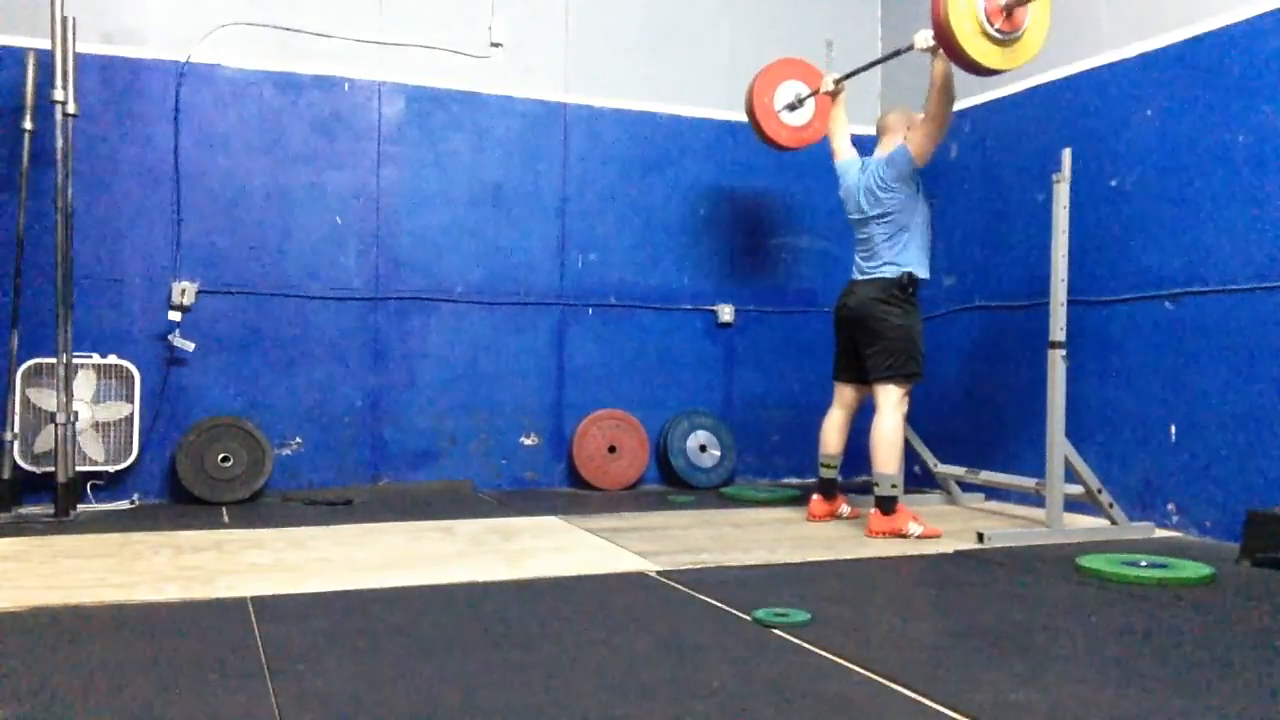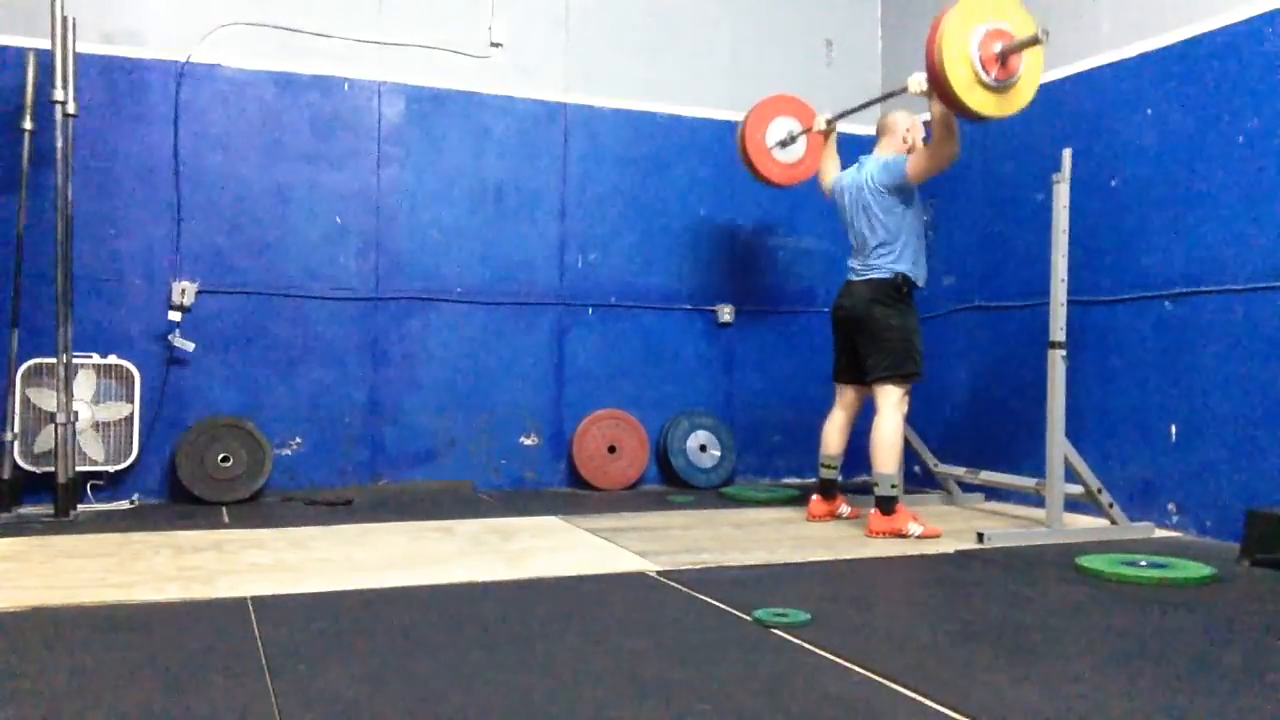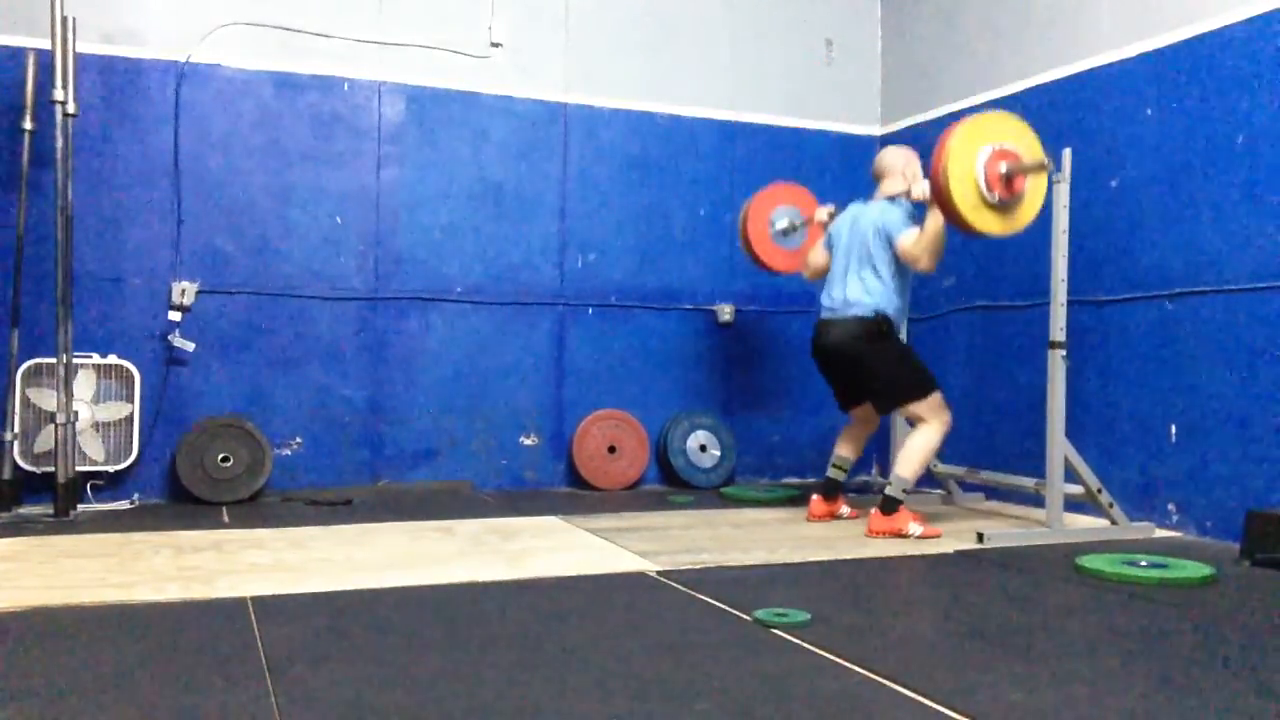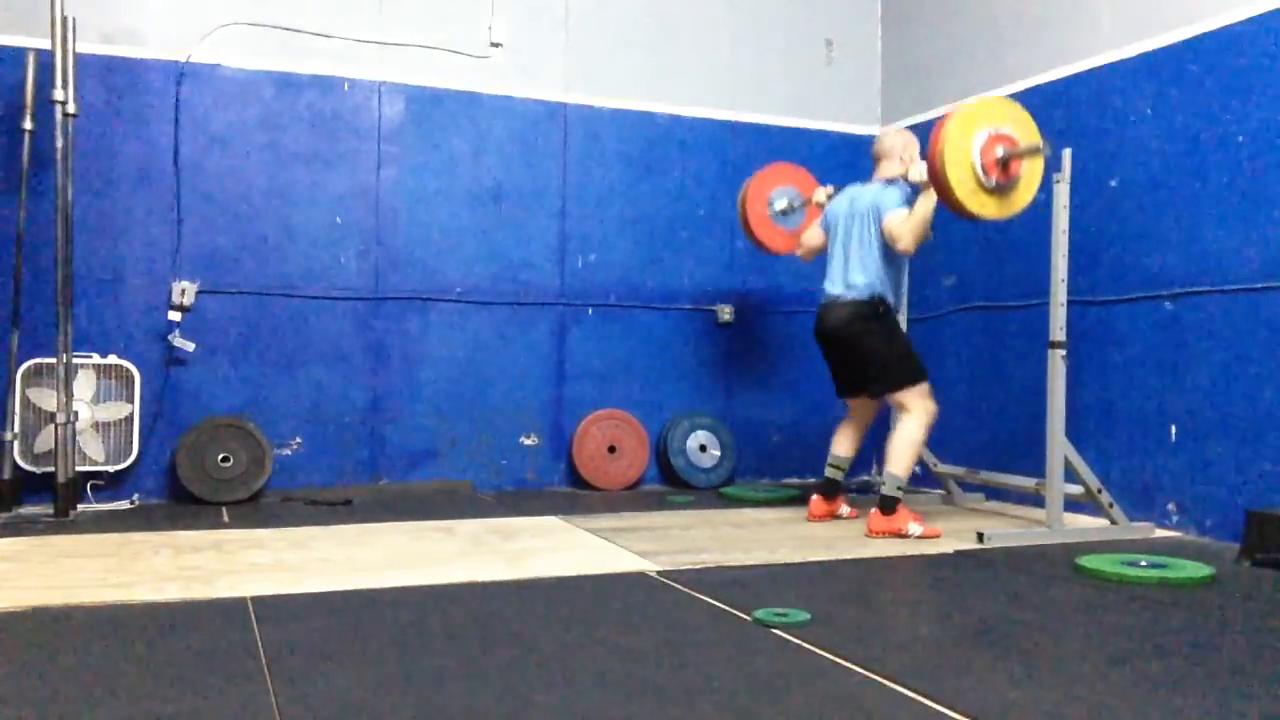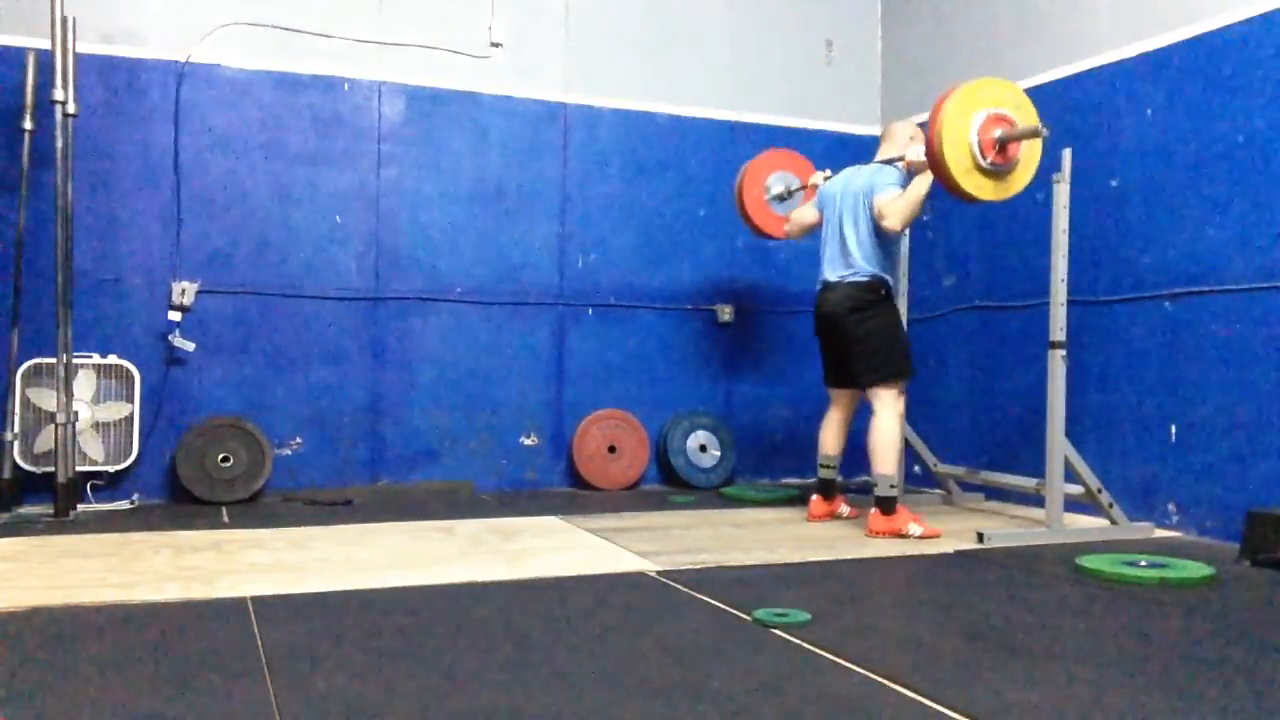
dt=0.4s
person 1, frame 1
left shoulder: (853, 173)
right shoulder: (896, 168)
left elbow: (838, 136)
right elbow: (937, 115)
left wrist: (834, 97)
right wrist: (940, 56)
left hip: (854, 297)
right hip: (888, 298)
left knee: (844, 401)
right knee: (891, 402)
left ankle: (825, 497)
right ankle: (887, 514)
person 1, frame 2
left shoulder: (851, 178)
right shoulder: (890, 171)
left elbow: (827, 179)
right elbow: (944, 151)
left wrist: (827, 137)
right wrist: (937, 97)
left hip: (851, 297)
right hip: (885, 297)
left knee: (845, 403)
right knee: (892, 403)
left ankle: (825, 497)
right ankle: (887, 513)
person 1, frame 3
left shoulder: (847, 217)
right shoulder: (895, 214)
left elbow: (812, 269)
right elbow: (924, 259)
left wrist: (822, 227)
right wrist: (937, 206)
left hip: (829, 335)
right hip: (866, 333)
left knee: (865, 418)
right knee: (935, 417)
left ankle: (826, 497)
right ankle: (889, 511)
person 1, frame 4
left shoulder: (846, 198)
right shoulder: (892, 195)
left elbow: (804, 249)
right elbow: (905, 241)
left wrist: (821, 206)
right wrist: (929, 190)
left hip: (830, 318)
right hip: (864, 316)
left knee: (861, 411)
right knee: (919, 408)
left ankle: (825, 497)
right ankle: (888, 511)
person 1, frame 5
left shoulder: (840, 179)
right shoulder: (888, 176)
left elbow: (793, 226)
right elbow: (892, 219)
left wrist: (816, 191)
right wrist: (925, 174)
left hip: (830, 299)
right hip: (865, 298)
left knee: (841, 403)
right knee: (889, 403)
left ankle: (824, 497)
right ankle: (887, 512)
